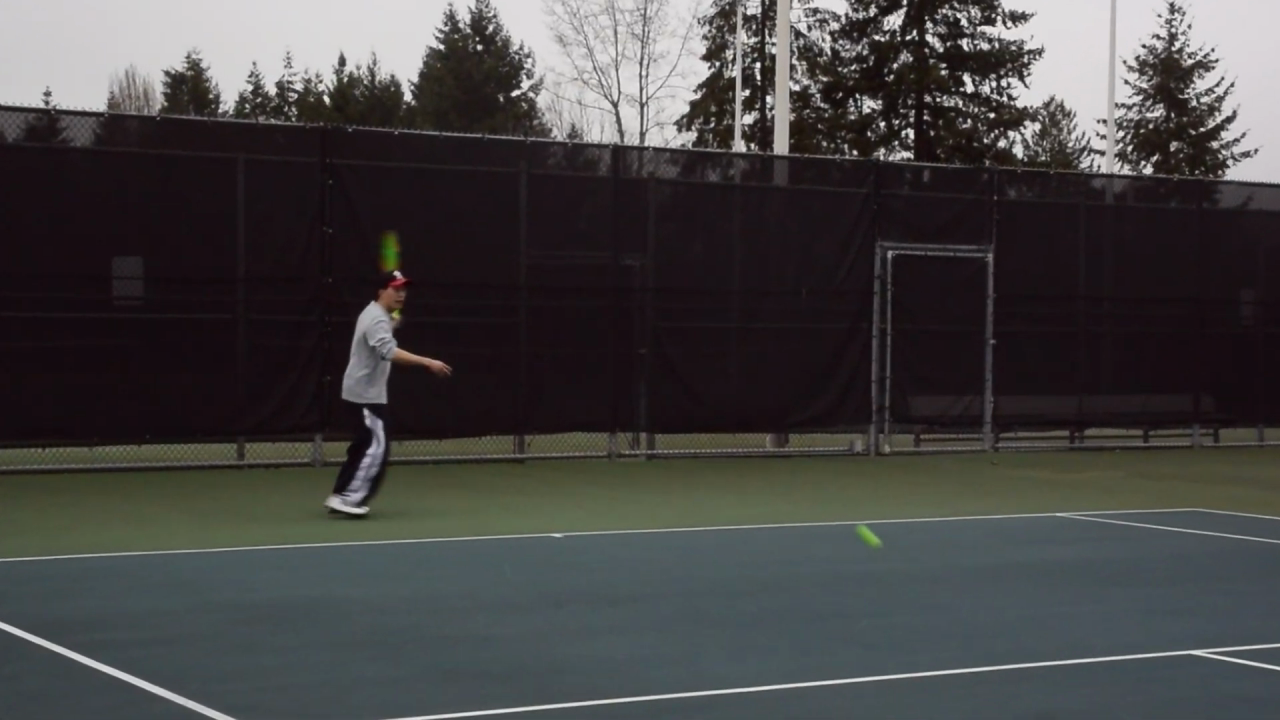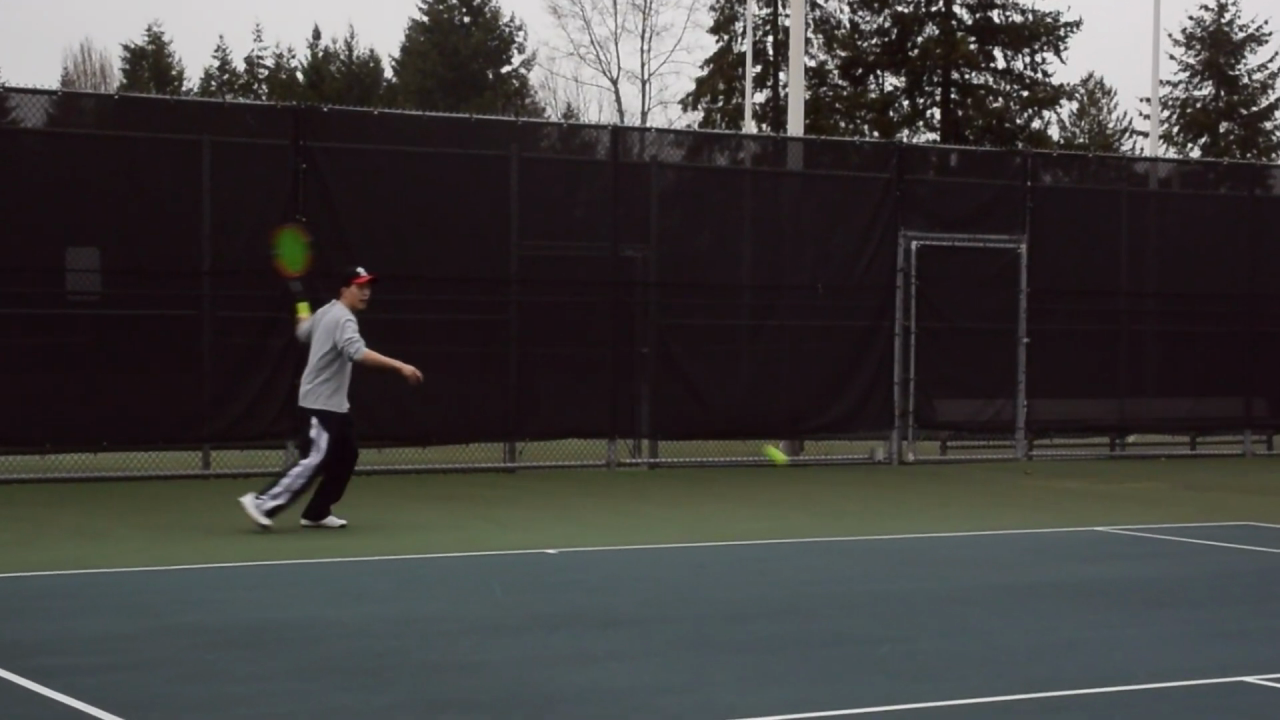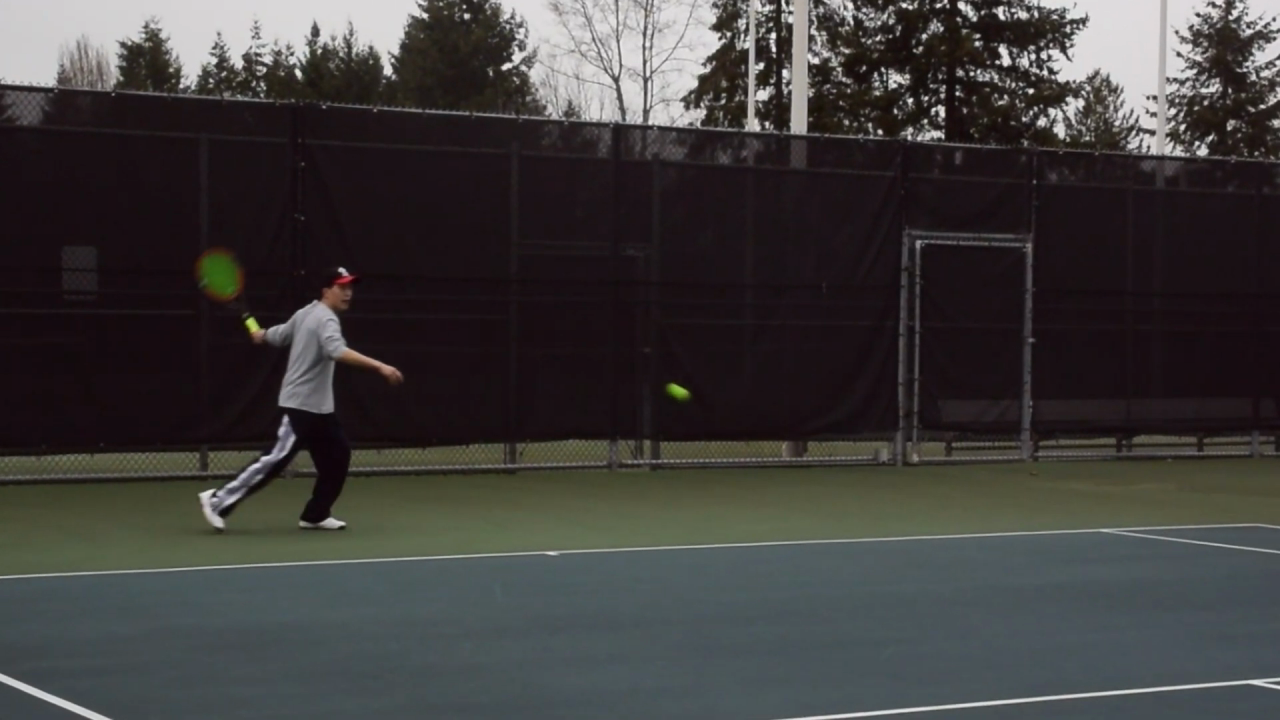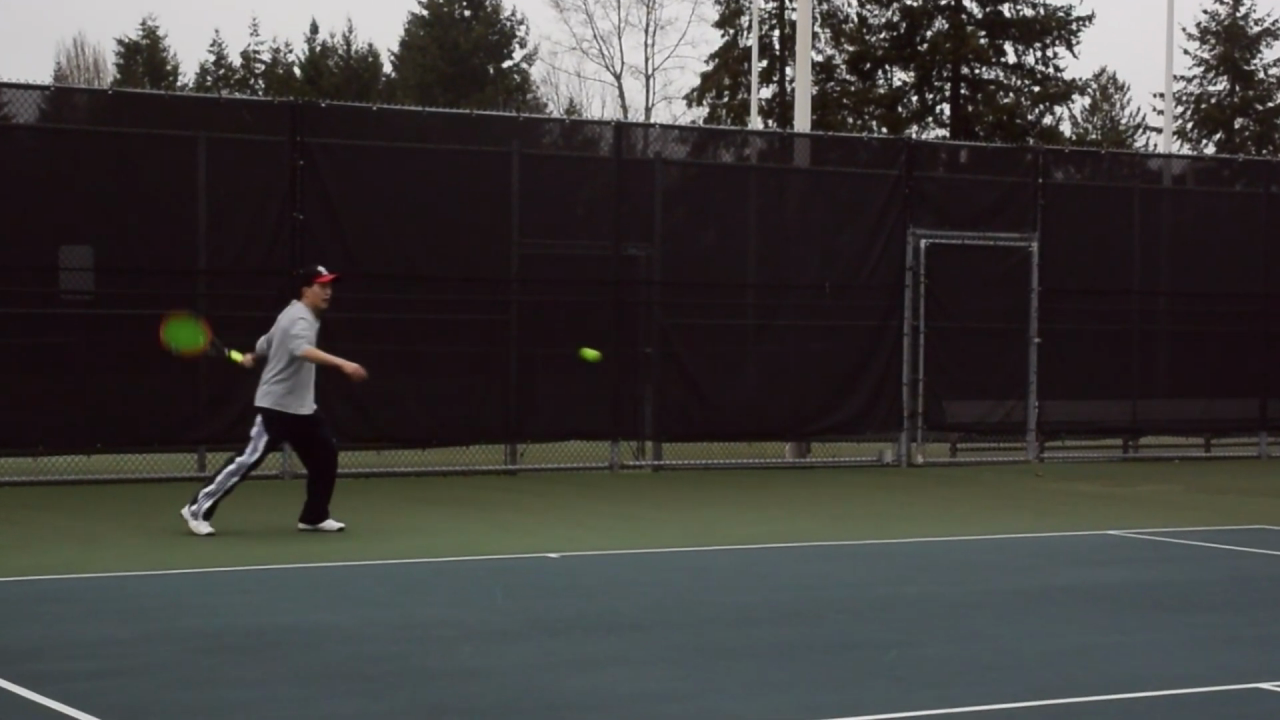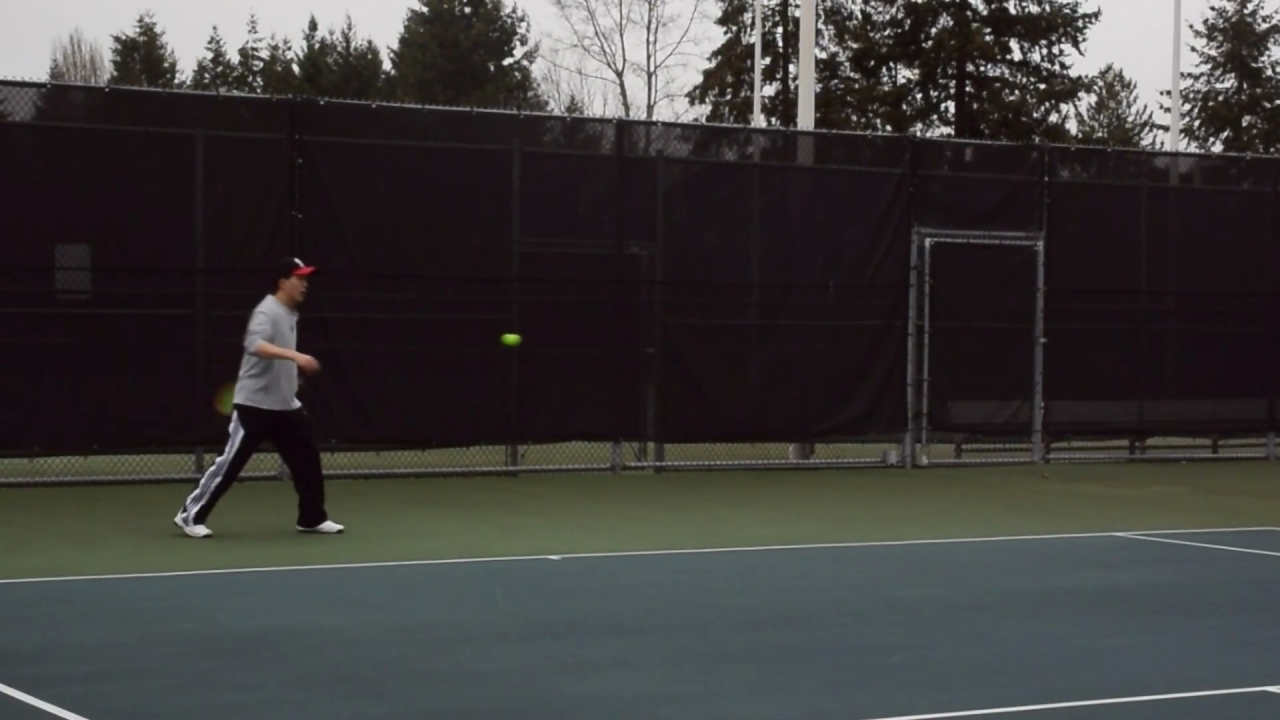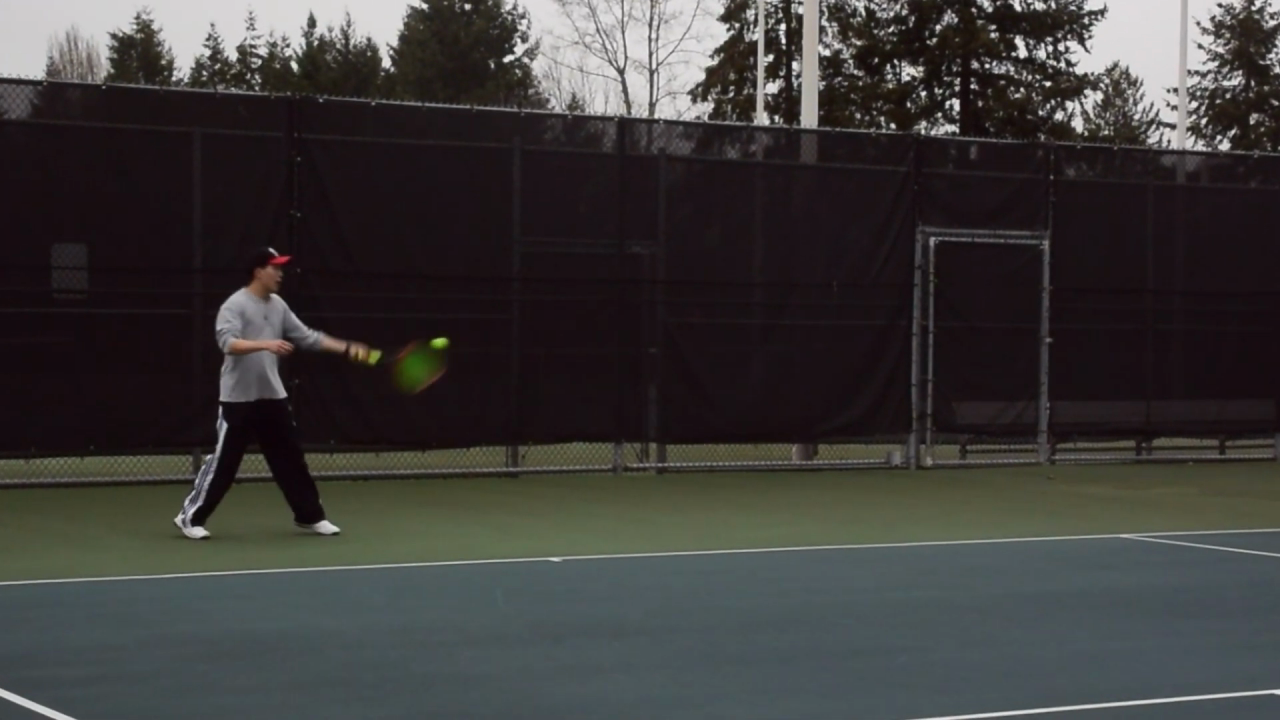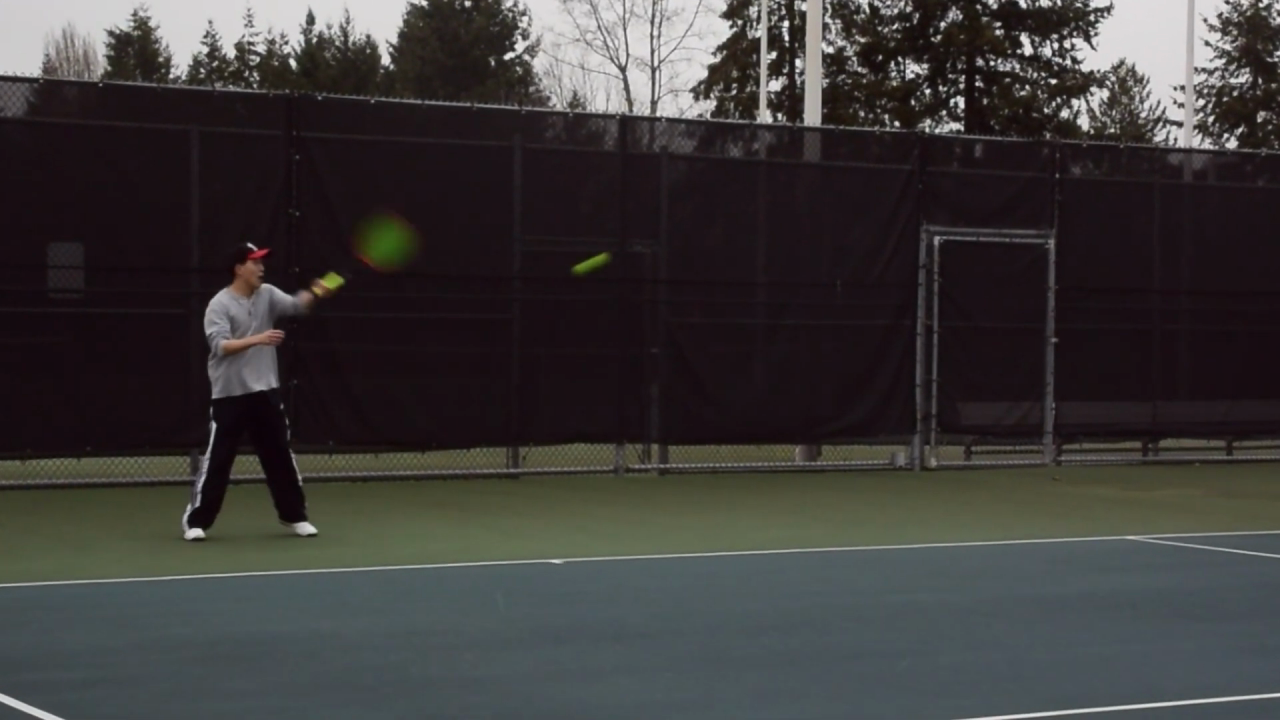
dt=0.2s
person 1, frame 1
left shoulder: (374, 314)
right shoulder: (377, 319)
right elbow: (389, 352)
left wrist: (389, 325)
right wrist: (428, 363)
left hip: (366, 394)
right hip: (365, 396)
left knee: (365, 447)
right knee: (377, 447)
person 1, frame 2
left shoulder: (327, 312)
right shoulder: (343, 319)
left elbow: (303, 332)
right elbow: (357, 352)
left wrist: (303, 320)
right wrist: (399, 366)
left hip: (334, 403)
right hip: (321, 403)
left knee: (346, 456)
right knee: (314, 459)
left ankle: (317, 513)
right ankle: (261, 503)
person 1, frame 3
left shoulder: (307, 313)
right shoulder: (325, 319)
left elbow: (277, 336)
right elbow: (337, 351)
left wrist: (261, 335)
right wrist: (380, 366)
left hip: (318, 406)
right hip: (299, 405)
left knee: (338, 457)
right knee: (276, 459)
left ankle: (316, 515)
right ankle: (218, 501)
person 1, frame 4
left shoulder: (295, 315)
right shoulder: (300, 318)
left elbow: (267, 343)
right elbow: (301, 349)
left wrist: (252, 357)
right wrist: (342, 363)
left hip: (301, 408)
right hip: (276, 406)
left knee: (325, 456)
right knee: (248, 460)
left ankle: (314, 517)
right ankle: (198, 510)
person 1, frame 5
left shoulder: (289, 314)
right shoulder: (267, 311)
right elbow: (255, 344)
right wrist: (294, 356)
left hip: (286, 404)
right hip: (254, 404)
left knee: (308, 458)
right knee: (230, 462)
left ankle: (312, 518)
right ankle: (191, 515)
person 1, frame 6
left shoulder: (277, 304)
right shoulder: (234, 305)
left elbow: (307, 336)
right elbow: (227, 342)
left wrist: (345, 347)
right wrist: (263, 345)
left hip: (273, 395)
right hip: (239, 399)
left knee: (291, 457)
right knee: (224, 459)
left ankle: (310, 516)
right ankle: (191, 517)
person 1, frame 7
left shoulder: (267, 294)
right shoulder: (219, 304)
left elbow: (295, 306)
right elbow: (220, 346)
left wrist: (313, 293)
right wrist: (256, 339)
left hip: (265, 389)
right hip: (229, 394)
left knee: (279, 453)
right knee: (217, 458)
left ankle: (294, 515)
right ankle: (195, 520)
